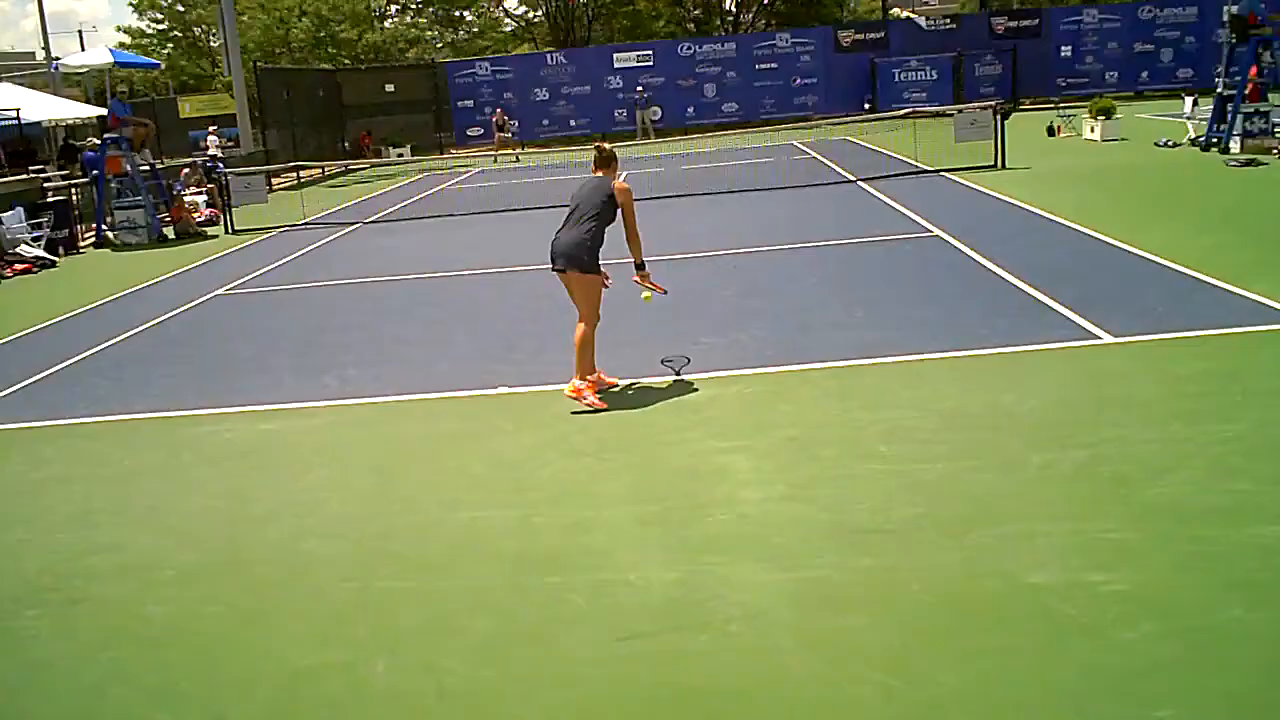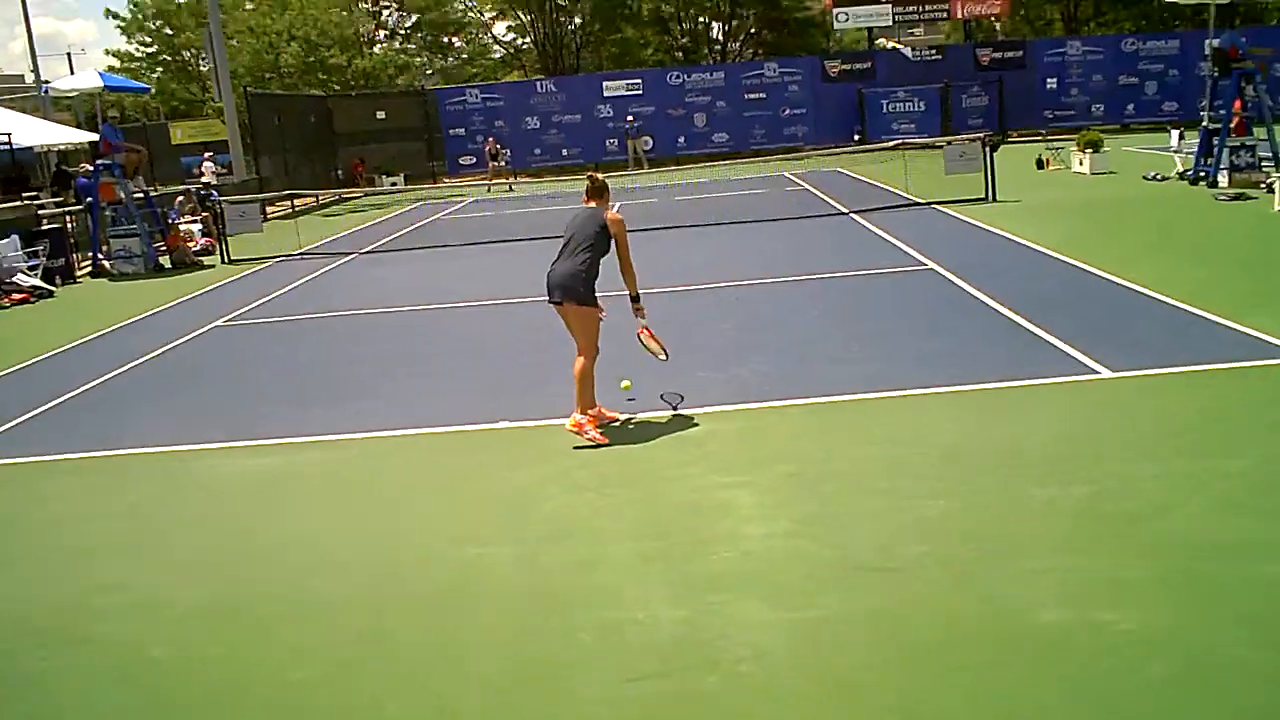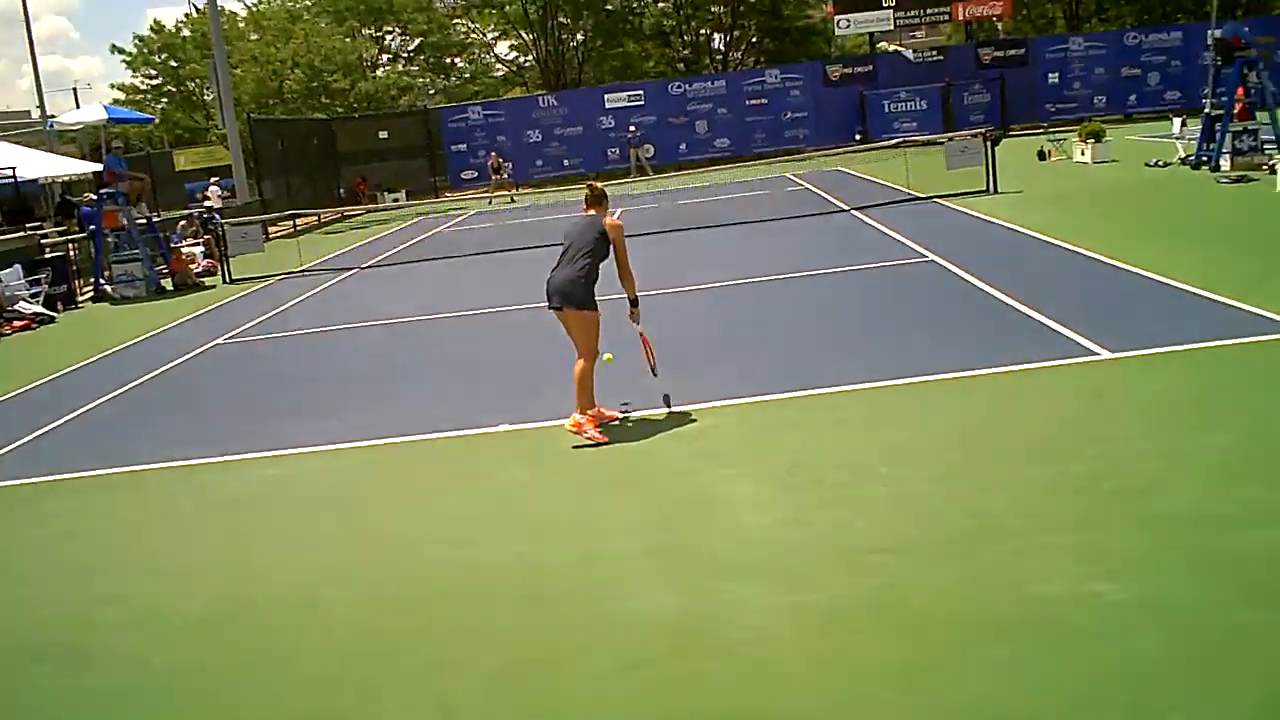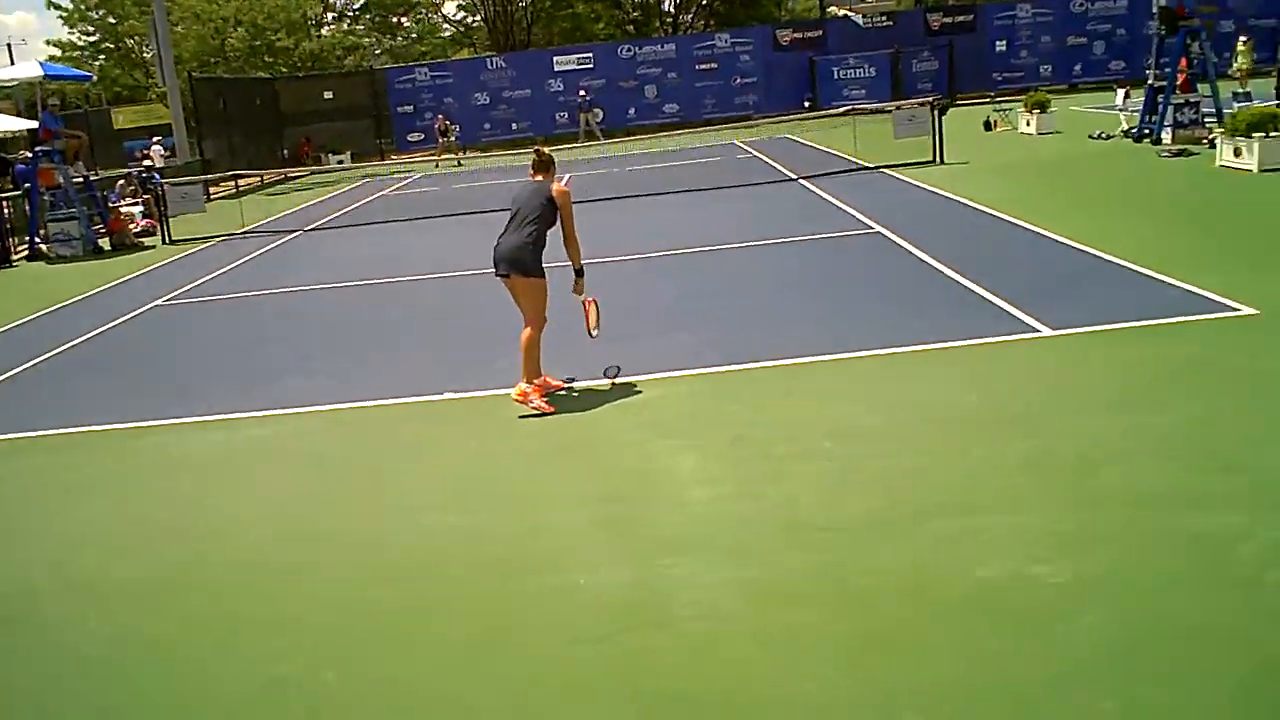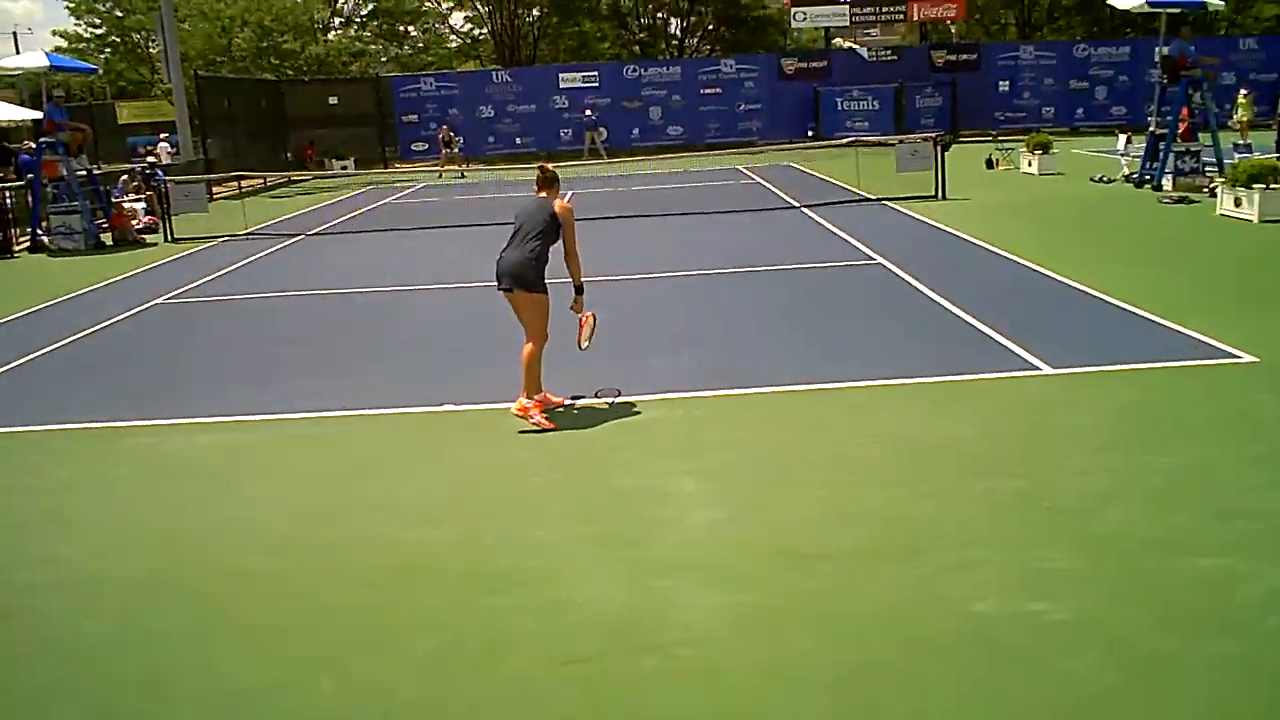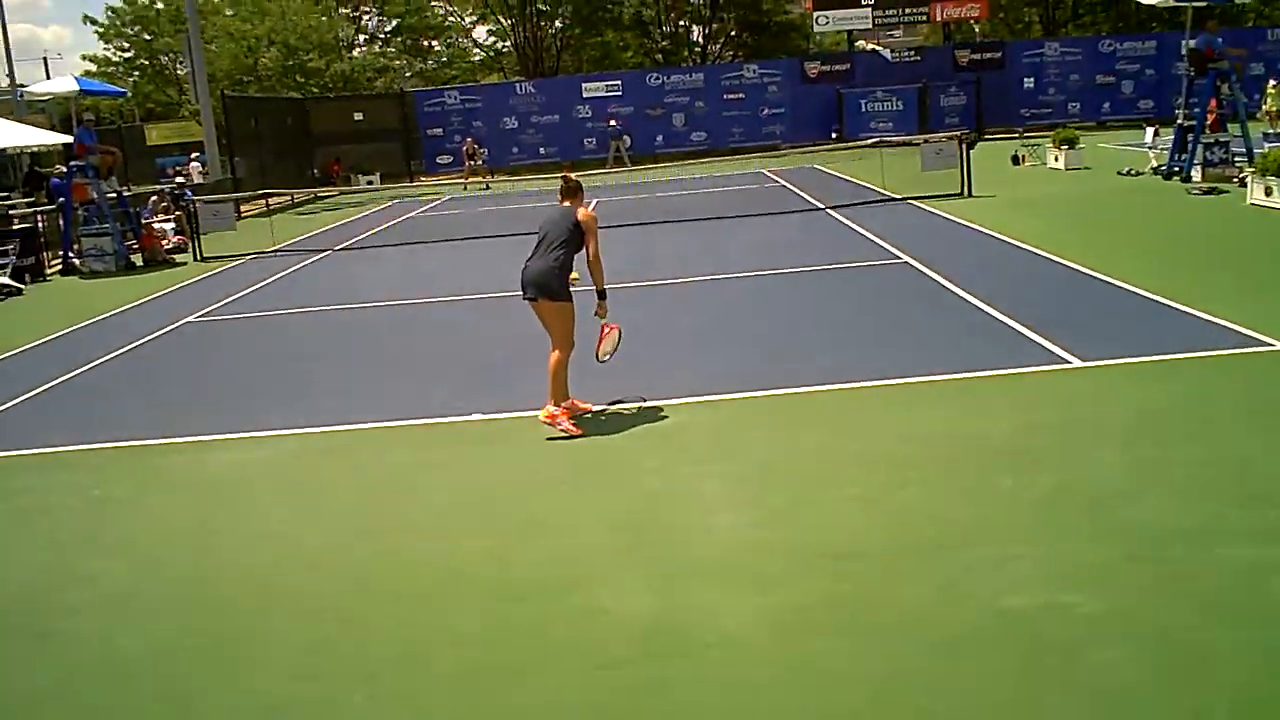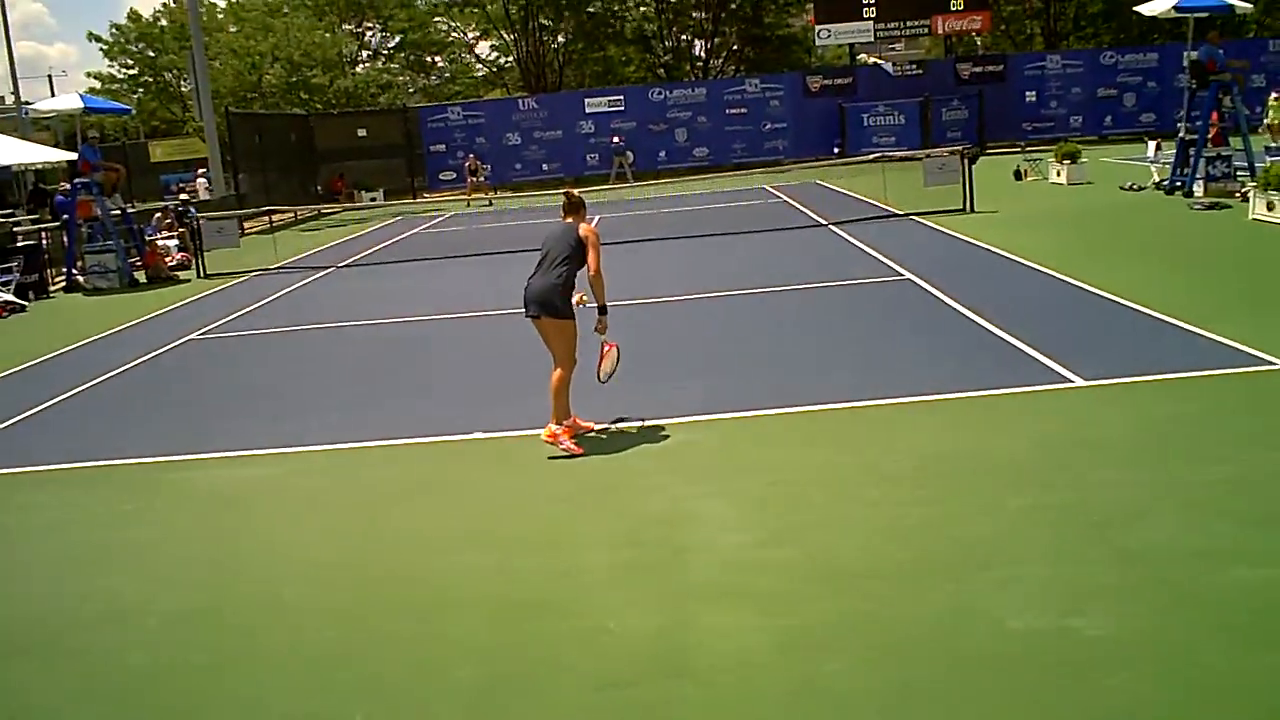
dt=0.1s
person 1, frame 1
left shoulder: (582, 187)
right shoulder: (620, 188)
right elbow: (631, 232)
left wrist: (595, 269)
right wrist: (640, 267)
left hip: (559, 247)
right hip: (580, 250)
left knee: (588, 317)
right knee: (588, 319)
left ankle: (591, 374)
right ankle: (579, 382)
person 1, frame 2
left shoulder: (575, 218)
right shoulder: (613, 219)
right elbow: (625, 264)
left wrist: (590, 301)
right wrist: (635, 300)
left hip: (555, 279)
right hip: (576, 282)
left knee: (587, 351)
right knee: (588, 352)
left ankle: (591, 409)
right ankle: (579, 417)
person 1, frame 3
left shoulder: (574, 226)
right shoulder: (612, 224)
right elbow: (623, 269)
left wrist: (585, 304)
right wrist: (634, 303)
left hip: (555, 285)
right hip: (576, 286)
left knee: (586, 353)
right knee: (587, 354)
left ankle: (590, 409)
right ankle: (579, 417)
person 1, frame 4
left shoulder: (521, 192)
right shoulder: (559, 191)
right elbow: (569, 237)
left wrist: (530, 269)
right wrist: (579, 274)
left hip: (502, 251)
right hip: (523, 253)
left knee: (533, 321)
right knee: (535, 322)
left ankle: (536, 378)
right ankle: (525, 386)
person 1, frame 5
left shoulder: (525, 207)
right shoulder: (562, 207)
right elbow: (570, 252)
right wrist: (579, 291)
left hip: (505, 266)
right hip: (526, 268)
left knee: (536, 336)
right knee: (536, 338)
left ankle: (537, 394)
right ankle: (526, 401)
person 1, frame 6
left shoulder: (550, 217)
right shoulder: (586, 215)
right elbow: (593, 259)
right wrist: (601, 297)
left hip: (530, 275)
right hip: (550, 277)
left knee: (562, 344)
right knee: (563, 346)
left ankle: (563, 401)
right ankle: (553, 408)
person 1, frame 7
left shoulder: (553, 233)
right shoulder: (587, 231)
right elbow: (594, 272)
left wrist: (570, 299)
right wrist: (602, 311)
left hip: (532, 293)
right hip: (553, 295)
left knee: (564, 362)
right knee: (565, 364)
left ankle: (566, 419)
right ankle: (555, 427)
